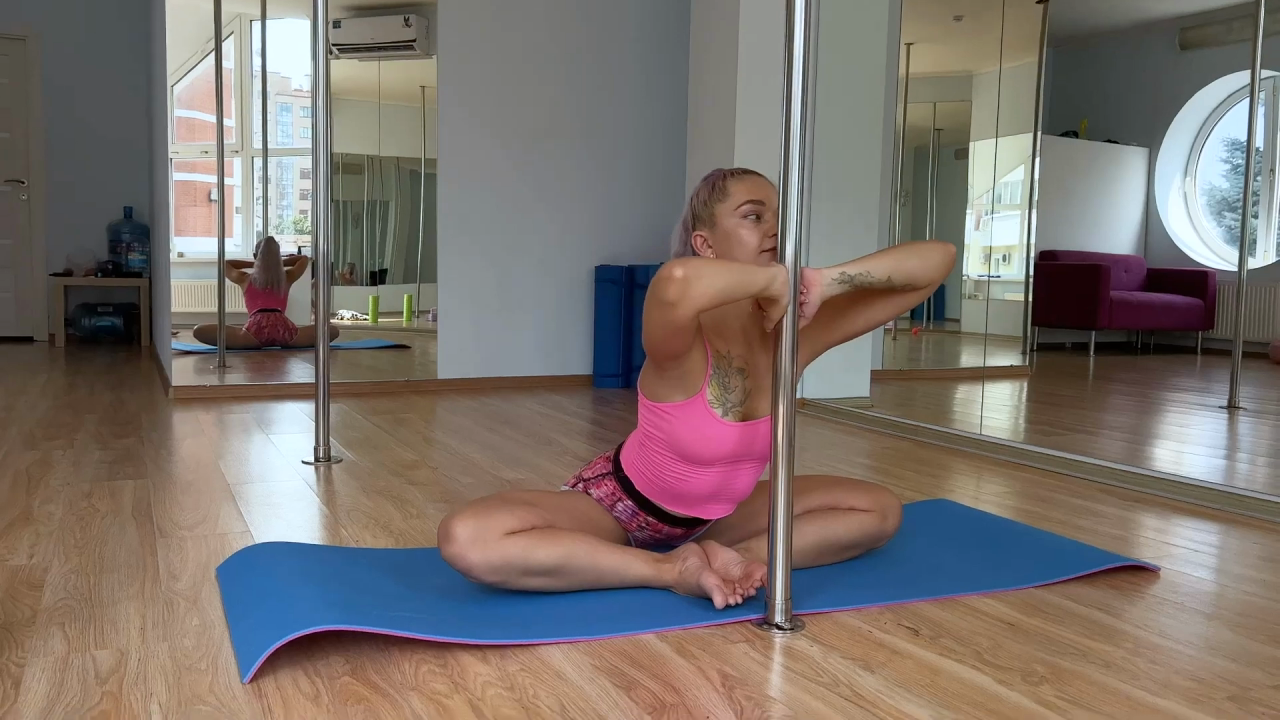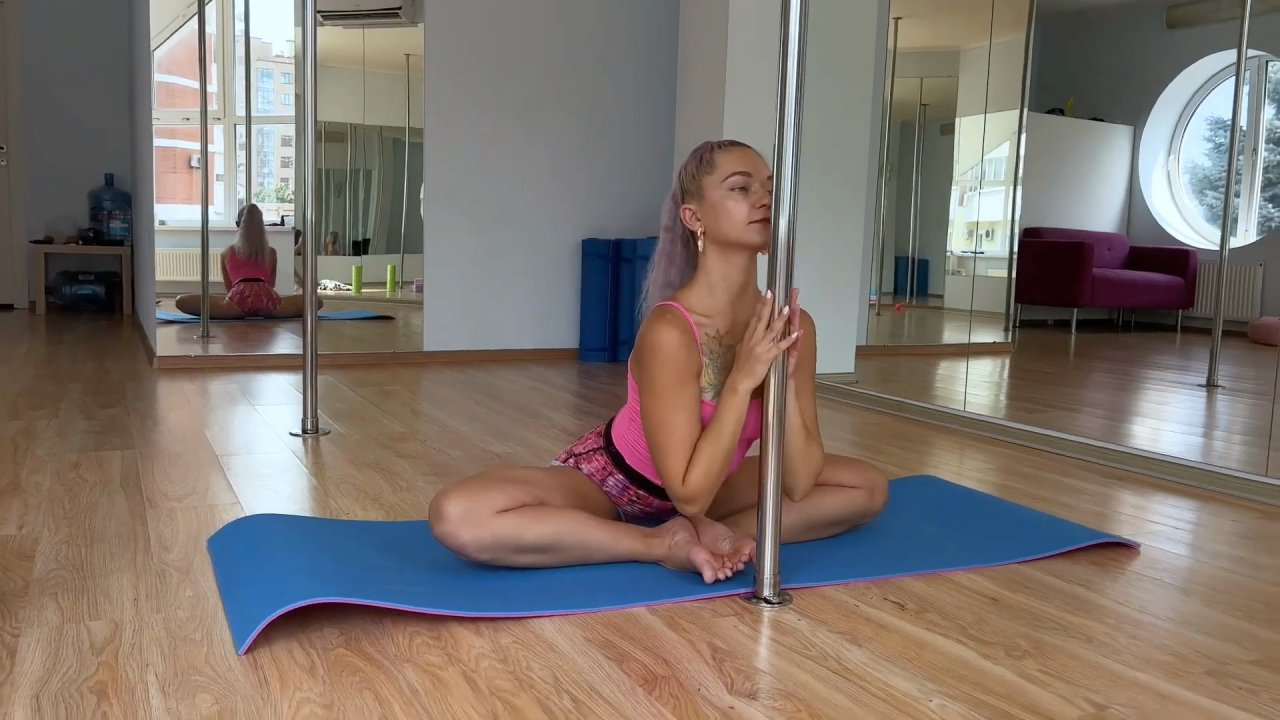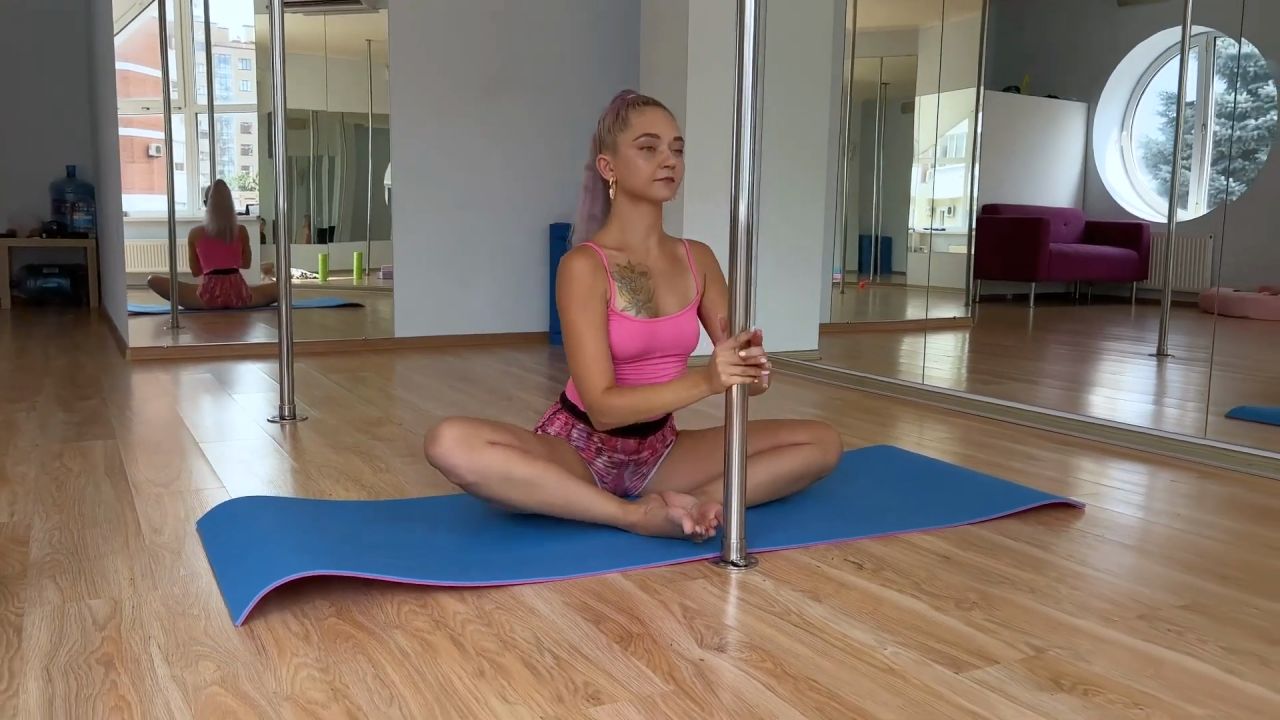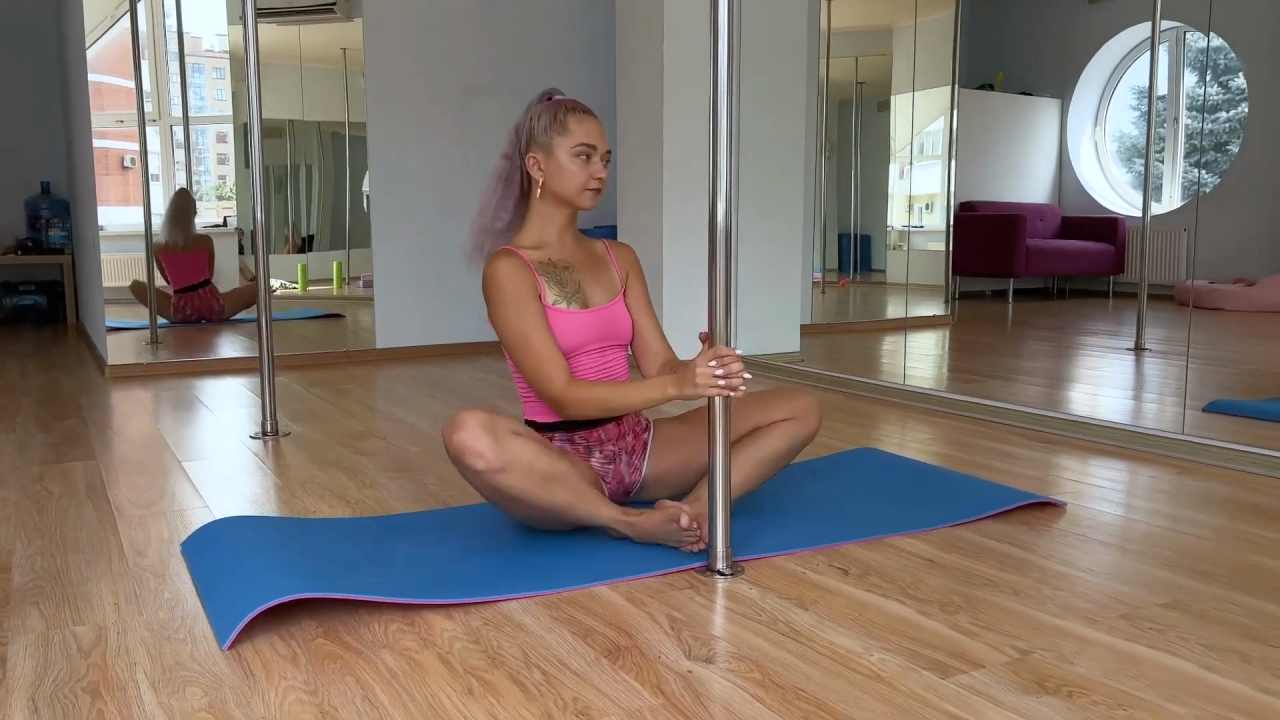
dt=1s
person 1, frame 1
left shoulder: (798, 332)
right shoulder: (682, 342)
left elbow: (940, 259)
right elbow: (676, 279)
left wrist: (826, 279)
right wrist: (773, 276)
left hip: (712, 517)
right hip: (615, 508)
left knee: (880, 509)
right knee: (466, 539)
left ankle: (726, 560)
right ankle: (672, 569)
person 1, frame 2
left shoulder: (791, 328)
right shoulder: (669, 331)
left elbow: (798, 485)
right elbow: (690, 496)
left wrist: (784, 380)
right wrist: (743, 380)
left hip: (700, 488)
right hip: (607, 483)
left knee: (868, 486)
right knee: (456, 517)
left ankle: (712, 535)
right ankle: (665, 545)
person 1, frame 3
left shoulder: (698, 259)
right shoulder: (584, 265)
left elbow: (757, 382)
right elbow: (602, 407)
left wrist: (748, 364)
right wrist: (705, 380)
left hip: (657, 451)
right hip: (577, 450)
left knee: (823, 443)
right knee: (448, 443)
right ankle: (637, 513)
person 1, frame 4
left shoulder: (619, 258)
right shoulder: (508, 269)
left elbow: (660, 363)
right elbow: (563, 396)
left wrist: (704, 370)
right wrist: (678, 386)
left hip: (635, 447)
right hip: (563, 467)
left knee: (800, 409)
right knee: (467, 436)
left ankle: (692, 508)
right ankle: (630, 520)
